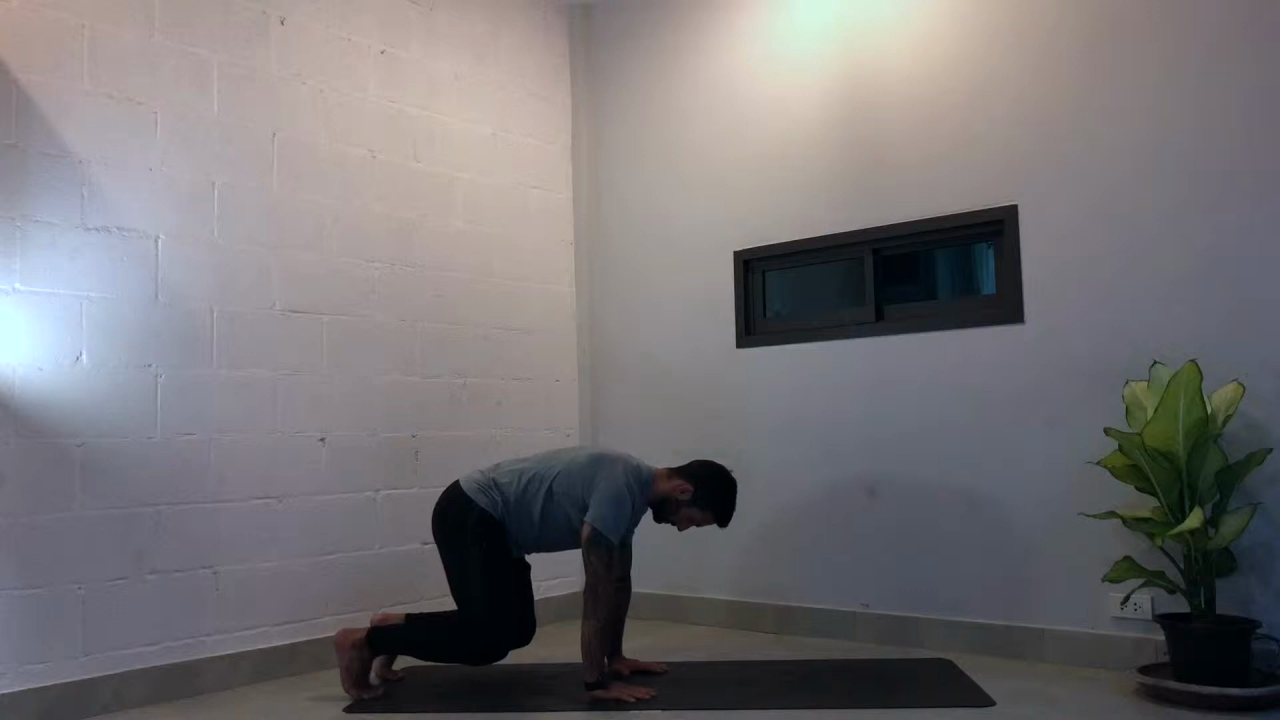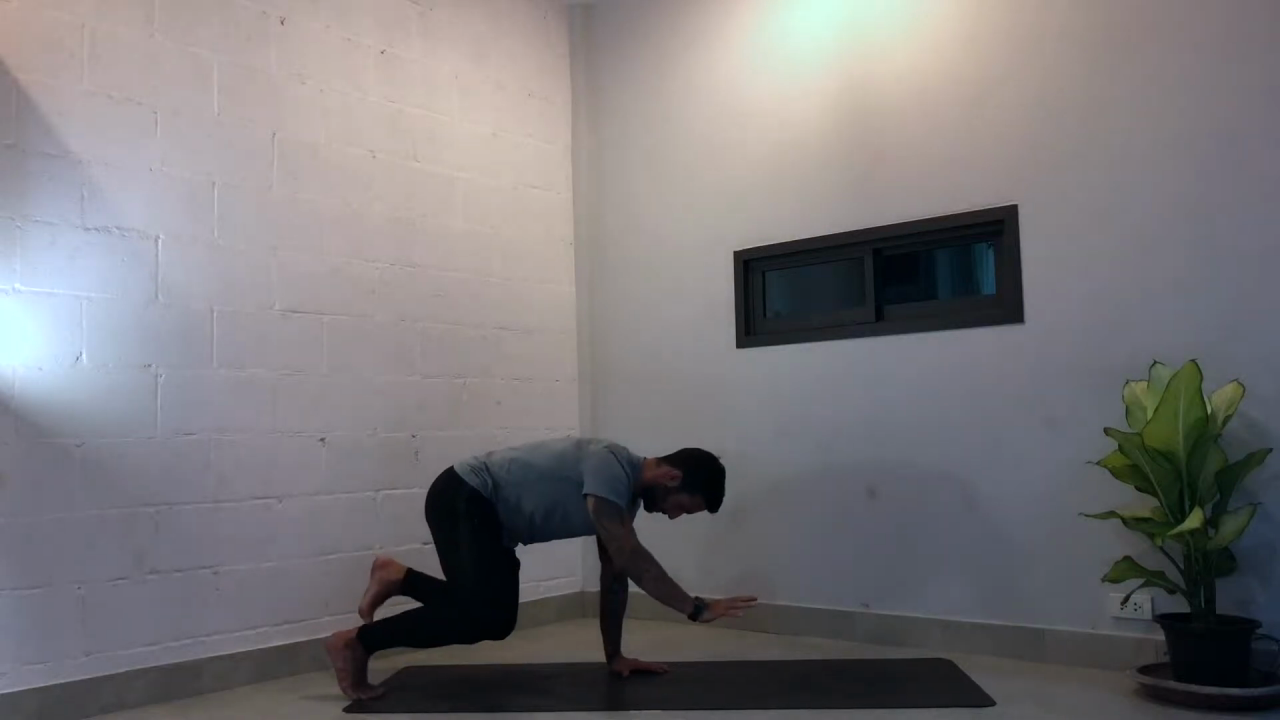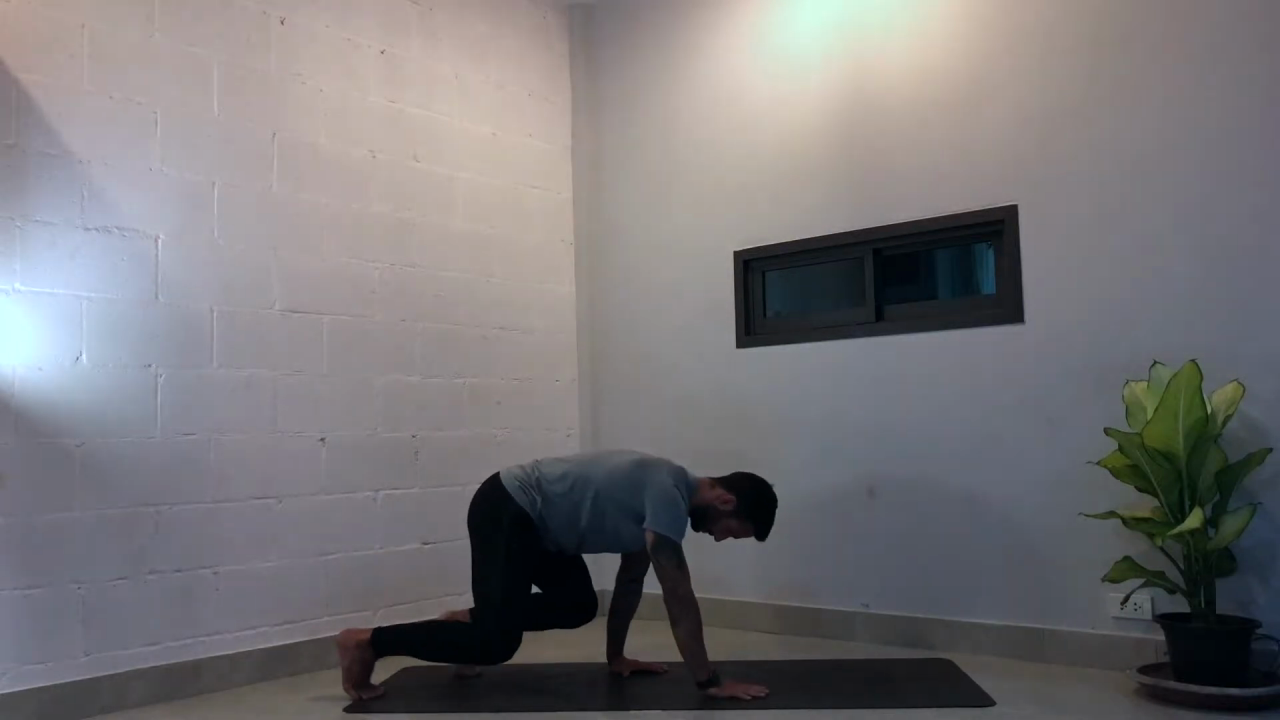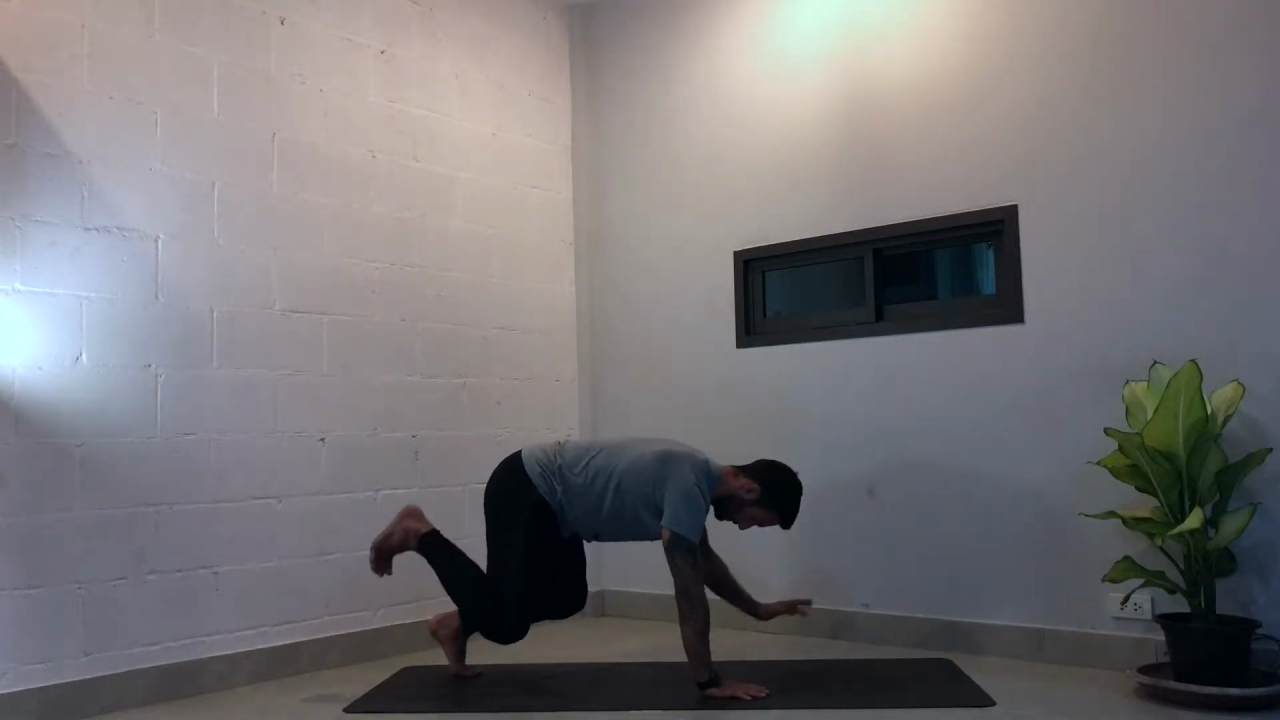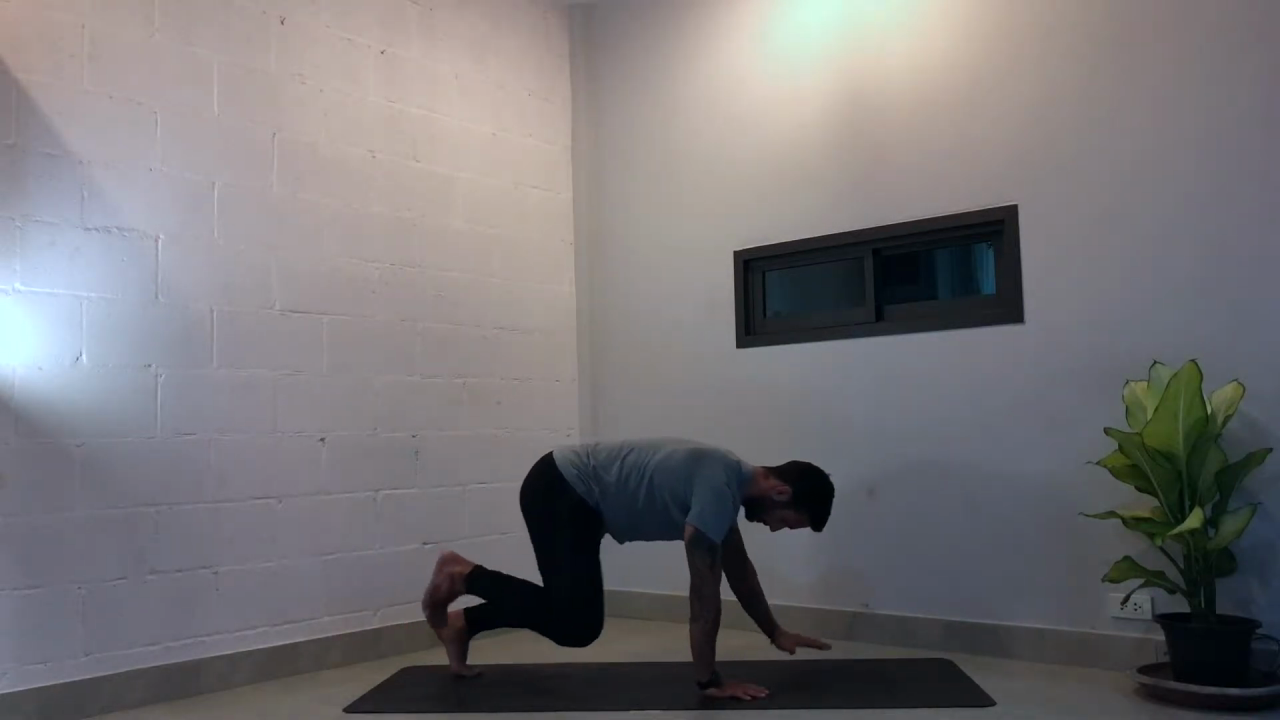
dt=1s
person 1, frame 1
left shoulder: (633, 490)
right shoulder: (620, 488)
left elbow: (620, 580)
right elbow: (599, 590)
left wrist: (615, 656)
right wrist: (596, 680)
left hip: (493, 524)
right hip: (469, 515)
left knee: (517, 632)
right knee: (490, 640)
left ankle: (397, 627)
right ankle: (364, 643)
person 1, frame 2
left shoulder: (624, 489)
right shoulder: (610, 466)
left elbow: (614, 575)
right elbow: (630, 558)
left wrist: (614, 656)
right wrist: (696, 608)
left hip: (490, 515)
right hip: (463, 498)
left knee: (496, 621)
right knee: (483, 616)
left ankle: (397, 577)
right ankle: (355, 643)
person 1, frame 3
left shoulder: (666, 493)
right shoulder: (669, 495)
left elbow: (631, 578)
right elbow: (679, 598)
left wrist: (615, 655)
right wrist: (709, 681)
left hip: (531, 517)
right hip: (506, 510)
left knee: (579, 605)
right knee: (496, 644)
left ankle: (468, 621)
right ankle: (367, 643)
person 1, frame 4
left shoulder: (694, 478)
right shoulder: (688, 487)
left elbow: (701, 559)
right elbow: (689, 590)
left wrist: (757, 609)
right wrist: (708, 680)
left hip: (544, 494)
right hip: (524, 490)
left knee: (568, 599)
right knee: (506, 622)
left ankle: (457, 623)
right ankle: (418, 533)
person 1, frame 5
left shoulder: (728, 480)
right shoulder: (719, 486)
left elbow: (738, 568)
right elbow: (705, 591)
left wrist: (776, 633)
right wrist: (708, 680)
left hip: (573, 491)
right hip: (559, 490)
left knee: (574, 605)
right knee: (576, 624)
left ankle: (461, 623)
right ankle: (463, 576)
